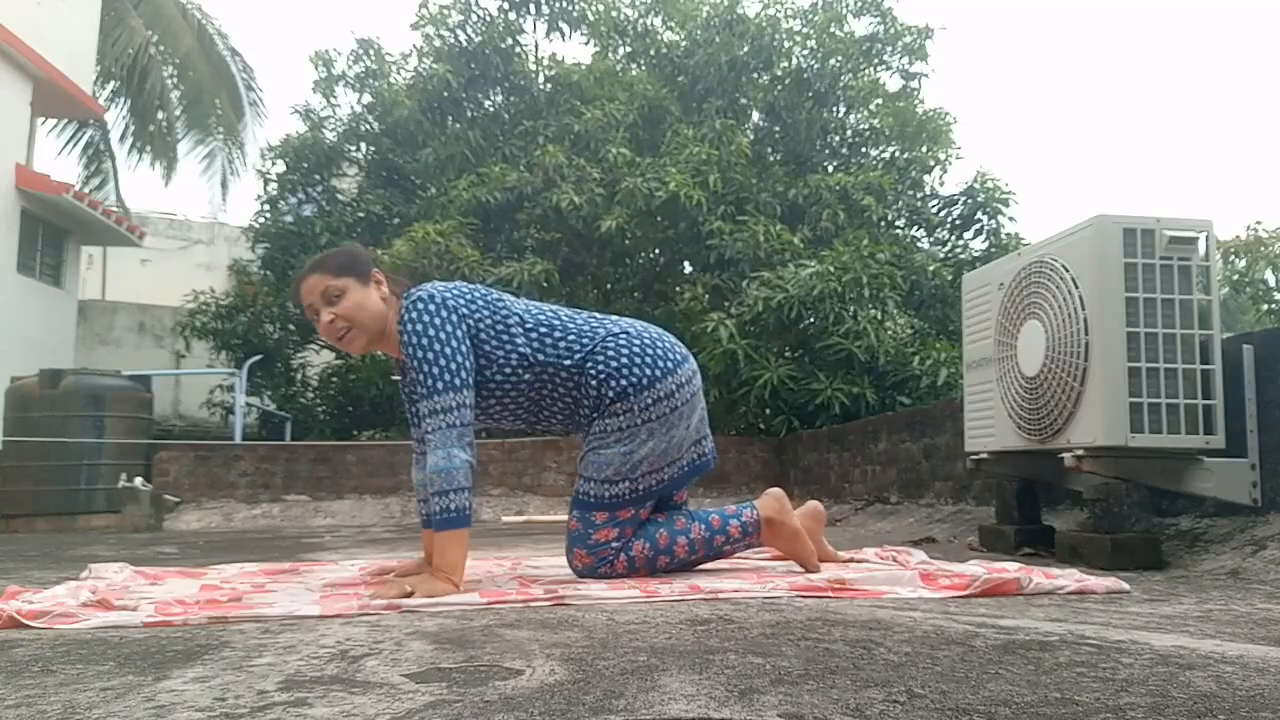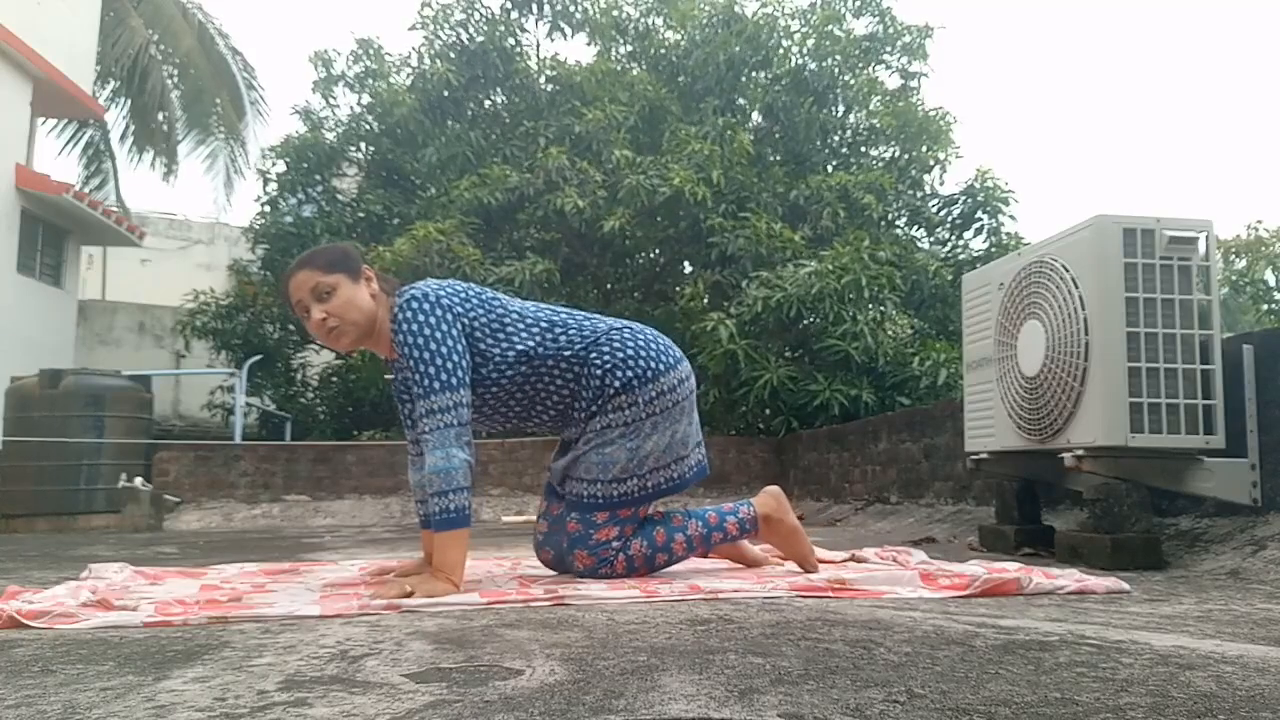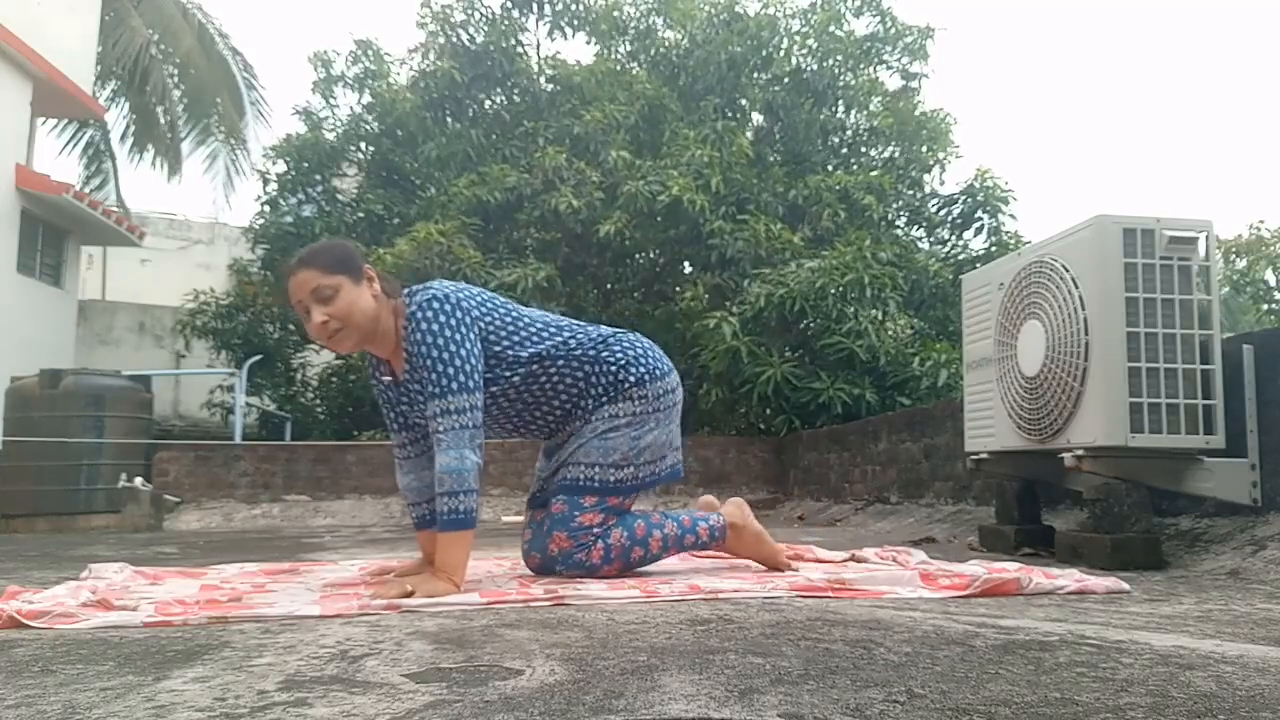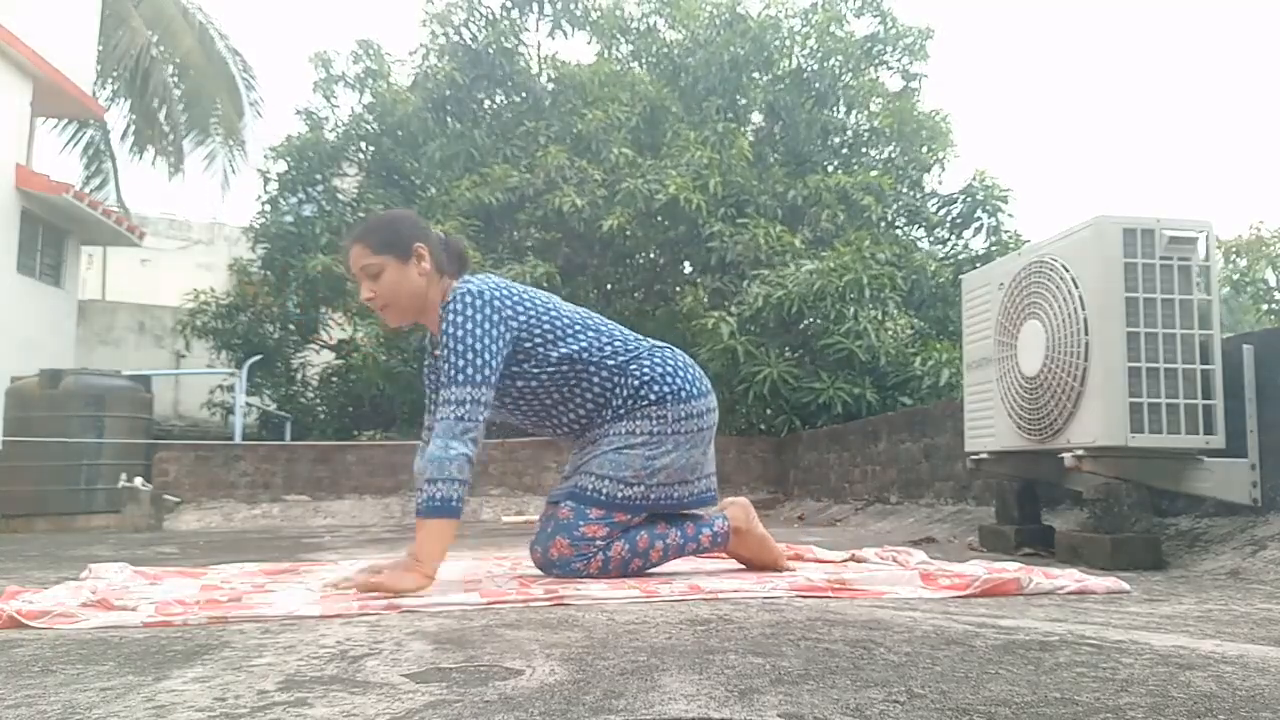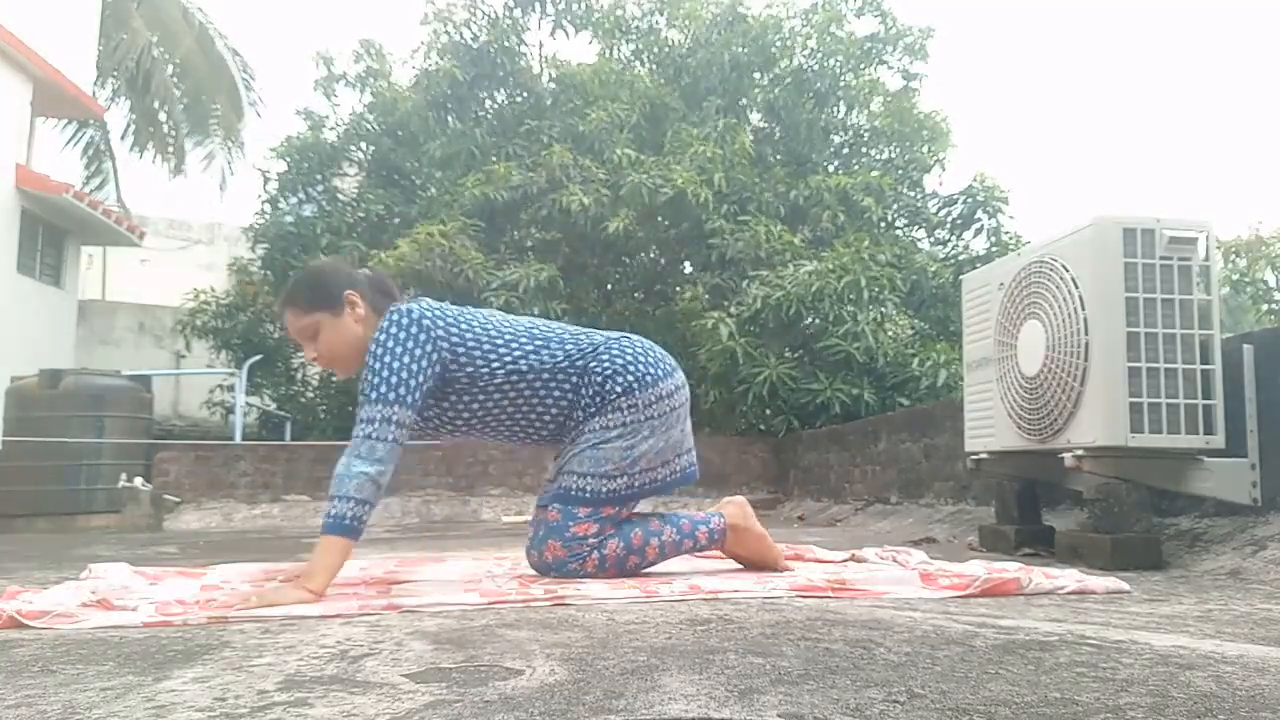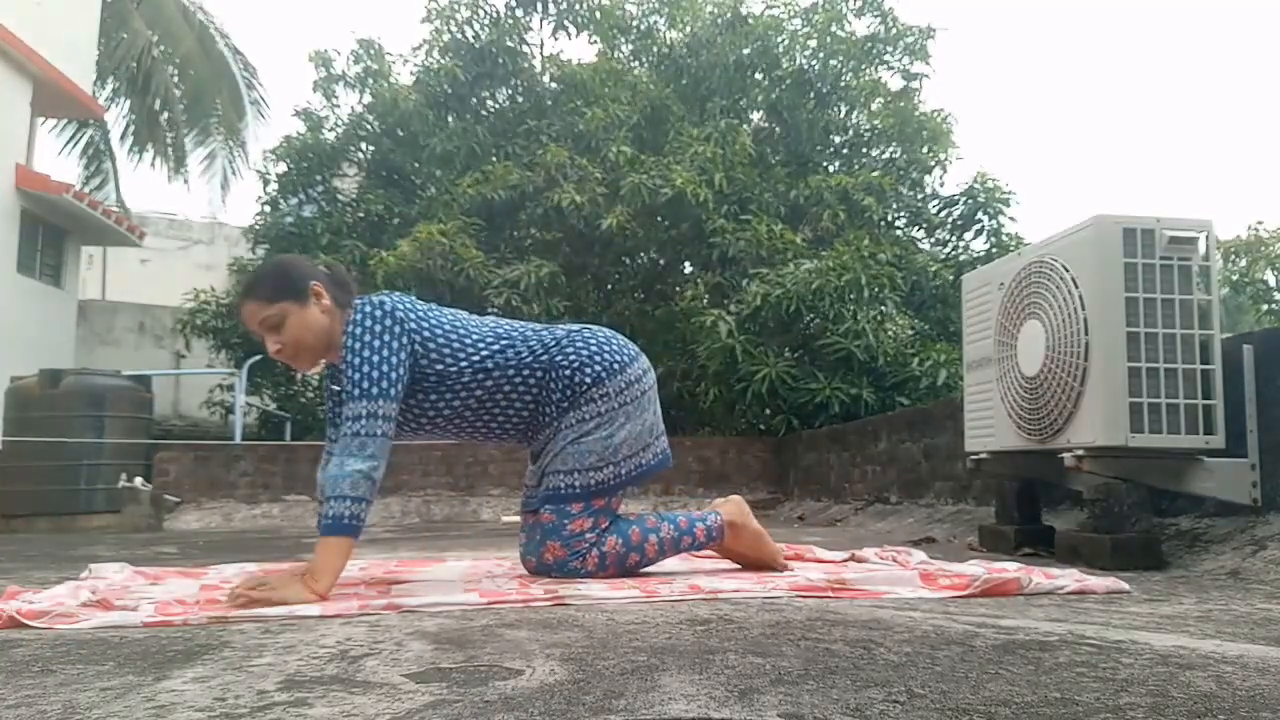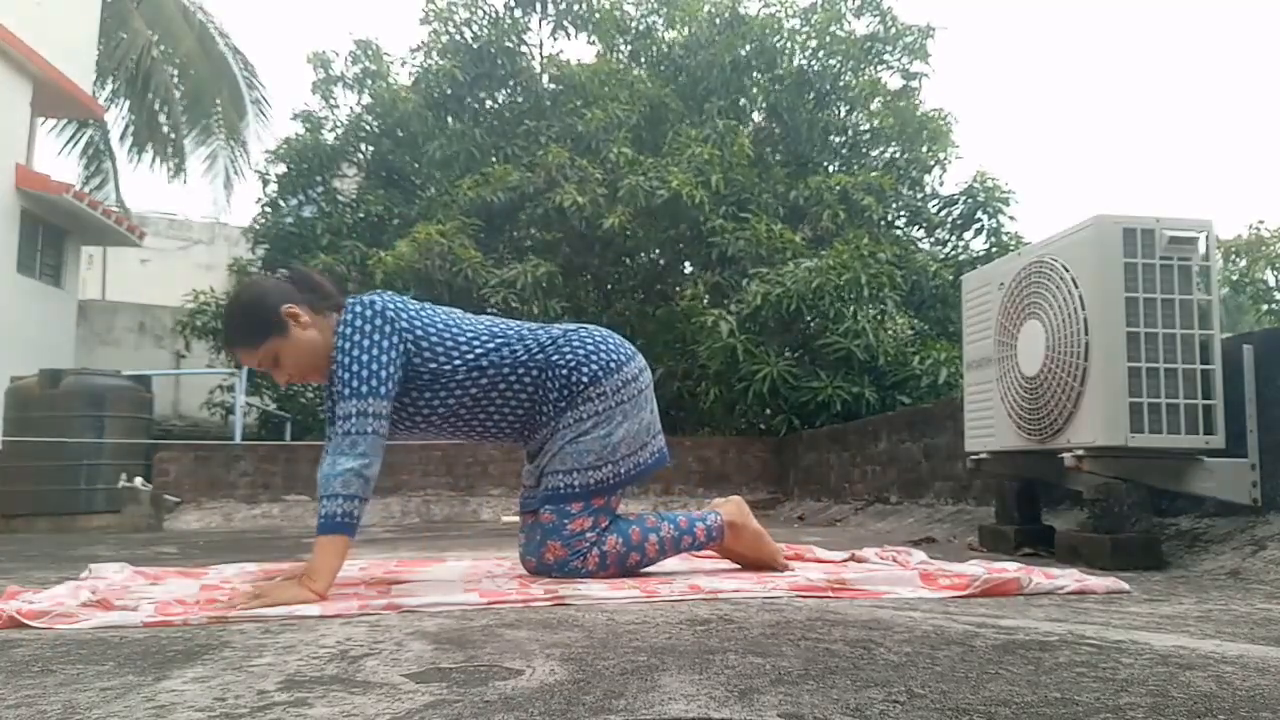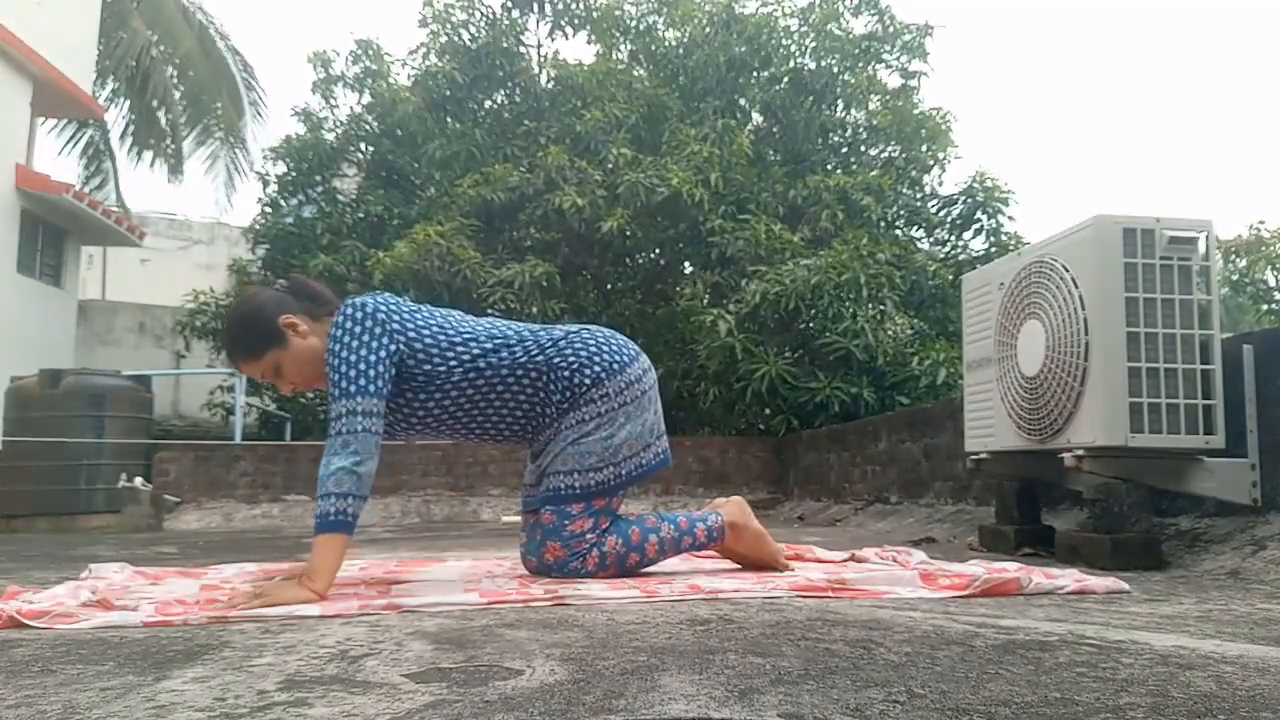
dt=0.5s
person 1, frame 1
left shoulder: (425, 309)
right shoulder: (408, 356)
left elbow: (450, 440)
right elbow: (428, 452)
left wrist: (446, 574)
right wrist: (431, 558)
left hip: (640, 379)
right hip: (645, 381)
left knee: (596, 554)
right knee: (654, 530)
left ankle: (764, 517)
right ankle: (797, 525)
person 1, frame 2
left shoulder: (418, 308)
right shoulder: (401, 354)
left elbow: (447, 438)
right elbow: (425, 451)
left wrist: (446, 575)
right wrist: (431, 557)
left hip: (636, 377)
right hip: (613, 393)
left knee: (593, 554)
right knee: (554, 545)
left ankle: (755, 514)
right ankle: (716, 534)
person 1, frame 3
left shoulder: (434, 310)
right shoulder: (384, 365)
left elbow: (458, 440)
right elbow: (413, 457)
left wrist: (447, 576)
right wrist: (430, 557)
left hip: (632, 386)
right hip: (581, 416)
left knee: (568, 549)
right knee: (542, 553)
left ankle: (725, 526)
right ankle: (695, 520)
person 1, frame 4
left shoulder: (472, 303)
right shoulder: (440, 338)
left elbow: (457, 433)
right elbow: (437, 440)
left wrist: (424, 566)
right wrist: (418, 555)
left hip: (664, 403)
right hip: (621, 419)
left knee: (565, 554)
right knee: (550, 551)
left ankle: (729, 530)
right ankle: (716, 522)
person 1, frame 5
left shoulder: (403, 327)
right shoulder: (386, 366)
left elbow: (371, 456)
right elbow: (367, 457)
left wrist: (312, 583)
right wrist: (317, 567)
left hip: (633, 389)
right hip: (609, 404)
left knee: (562, 553)
right knee: (554, 547)
left ankle: (724, 525)
right ankle: (718, 524)
person 1, frame 6
left shoulder: (373, 320)
right shoulder: (342, 372)
left elbow: (363, 451)
right elbow: (339, 462)
left wrist: (317, 583)
right wrist: (313, 568)
left hip: (602, 379)
right hip: (569, 406)
left knee: (559, 555)
right knee: (544, 550)
left ankle: (720, 524)
right ankle: (710, 522)
person 1, frame 7
left shoulder: (365, 320)
right shoulder: (342, 373)
left elbow: (358, 452)
right elbow: (340, 459)
left wrist: (314, 582)
right wrist: (311, 567)
left hip: (596, 380)
right hip: (566, 404)
left knee: (561, 555)
right knee: (541, 555)
left ankle: (722, 524)
right ankle: (711, 521)
person 1, frame 8
left shoulder: (358, 321)
right shoulder: (353, 362)
left elbow: (352, 450)
right elbow: (346, 455)
left wrist: (314, 582)
right wrist: (313, 565)
left hip: (600, 377)
right hip: (575, 400)
left knee: (560, 555)
right knee: (544, 553)
left ankle: (723, 524)
right ankle: (711, 520)
